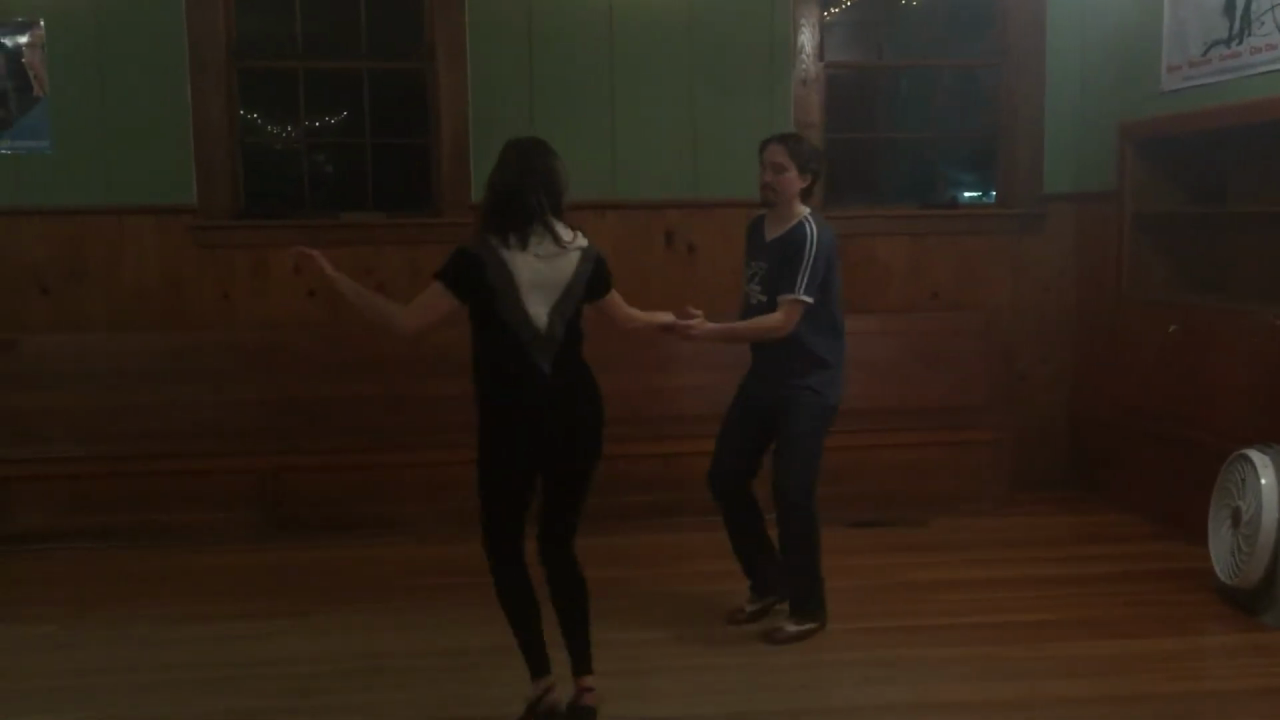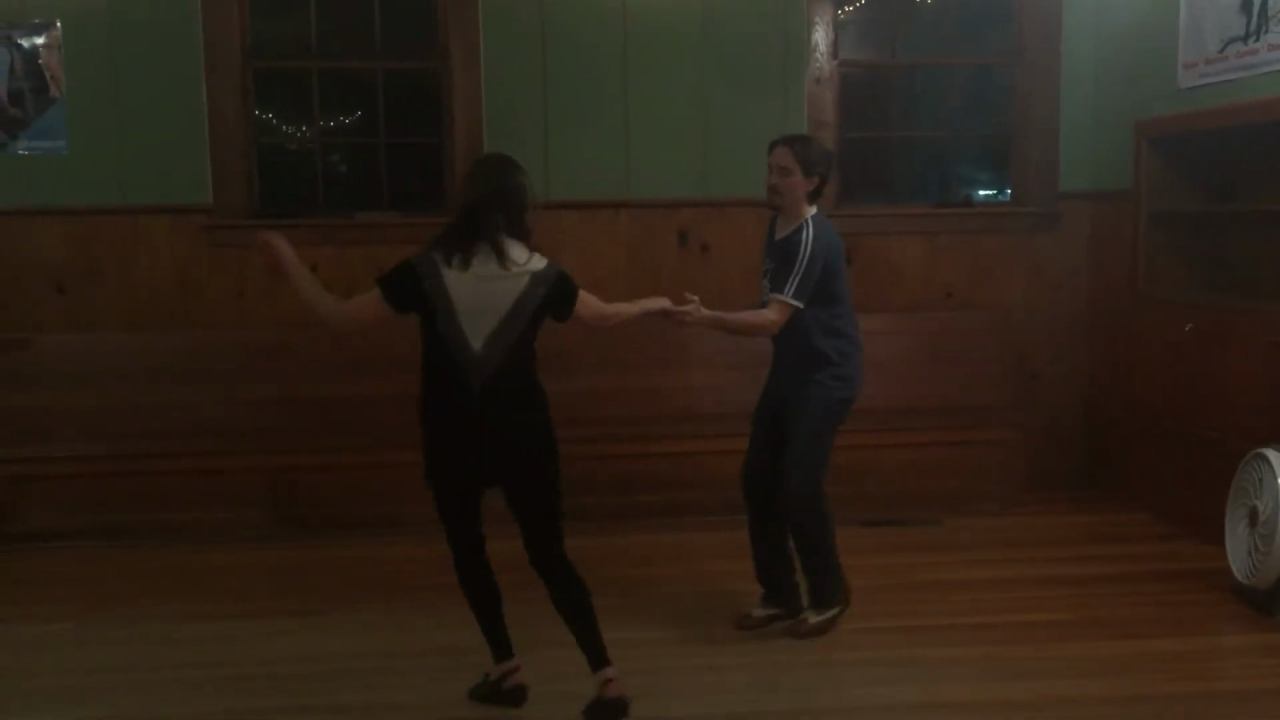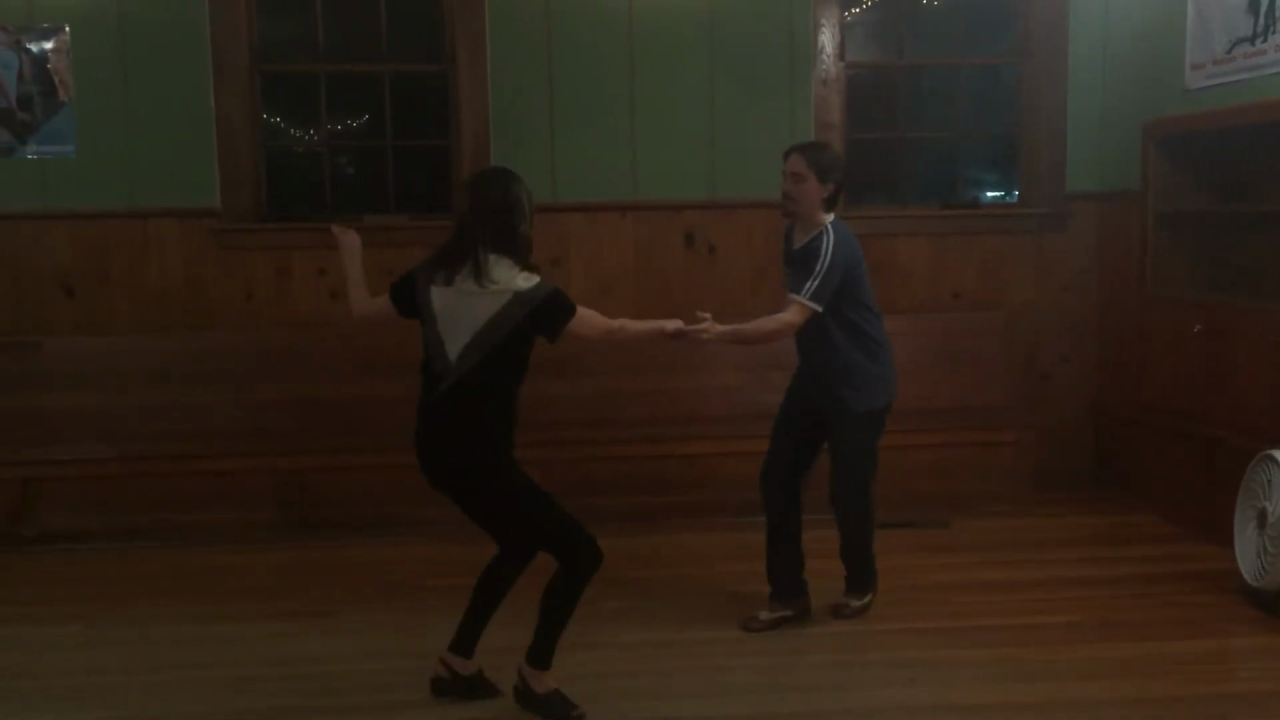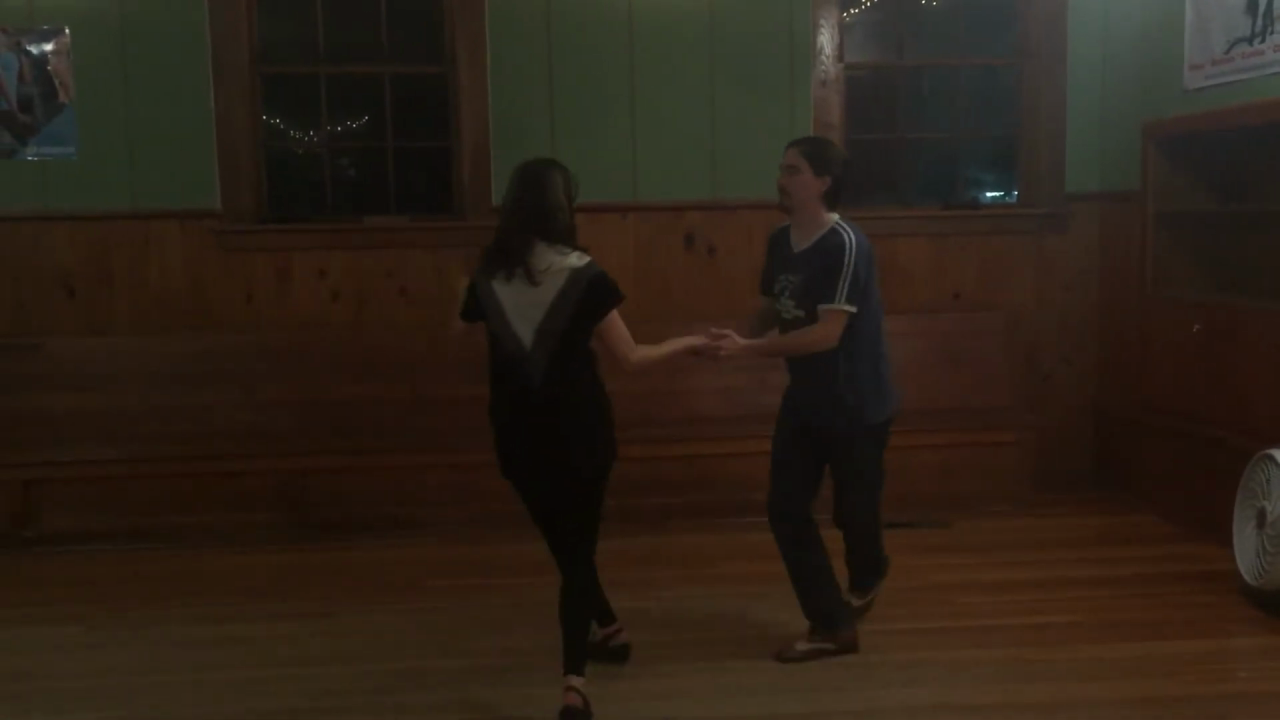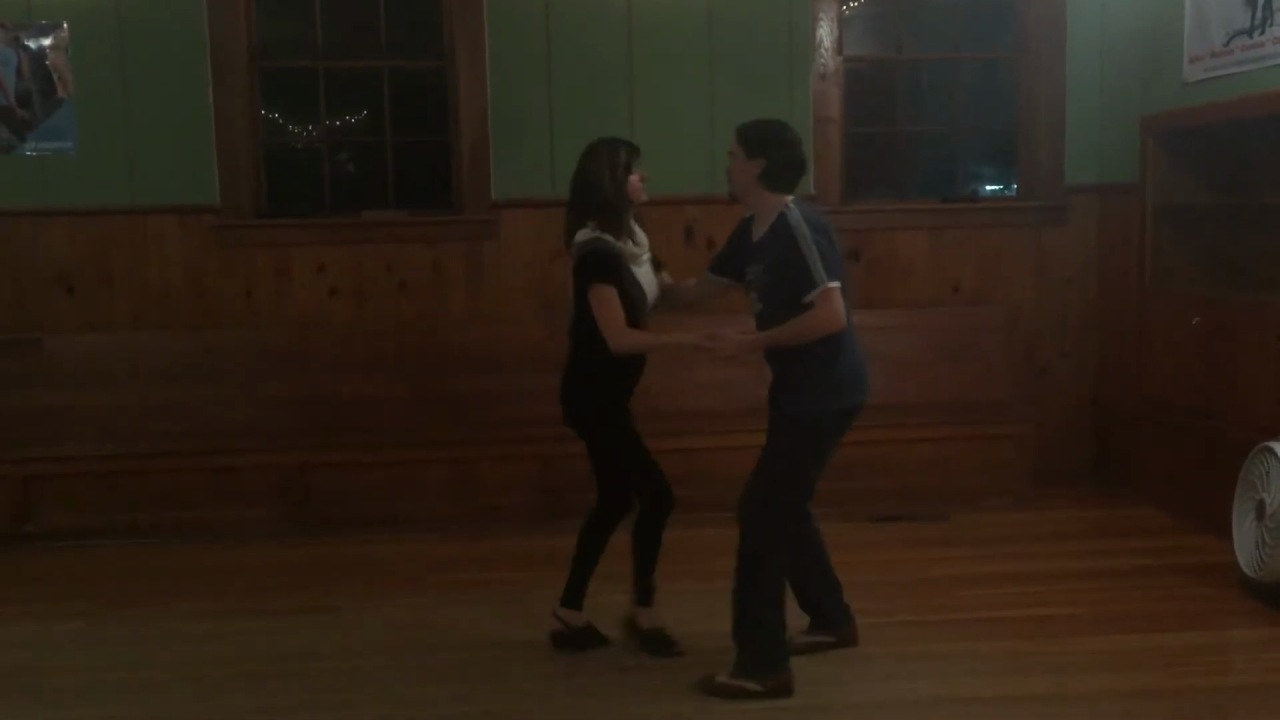
dt=0.4s
person 1, frame 1
left shoulder: (480, 257)
right shoulder: (580, 253)
left elbow: (408, 321)
right elbow: (627, 318)
left wrist: (336, 277)
right wrist: (667, 320)
left hip: (513, 423)
right hip: (578, 417)
left knee: (504, 550)
right knee: (558, 545)
person 1, frame 2
left shoulder: (427, 269)
right shoulder: (539, 275)
left elbow: (337, 313)
right elbow: (603, 314)
left wrist: (291, 262)
right wrist: (653, 304)
left hip: (453, 439)
right hip: (522, 435)
left knee: (464, 543)
right knee: (548, 553)
left ankle: (505, 670)
person 1, frame 3
left shoulder: (430, 278)
right shoulder: (530, 295)
left elbow: (363, 308)
right elbow: (610, 329)
left wrist: (352, 254)
right wrist: (666, 326)
left hip: (437, 447)
right hip: (480, 452)
left knee: (521, 540)
right knee: (580, 553)
left ankle: (456, 663)
person 1, frame 4
left shoulder: (490, 275)
right shoulder: (584, 276)
left elbow: (463, 324)
right elbow: (629, 356)
right wrist: (684, 342)
left hip: (516, 432)
right hip: (579, 428)
left knee: (564, 538)
right knee: (576, 544)
left ankle: (604, 629)
person 1, frame 5
left shoulder: (627, 242)
right shoulder: (598, 251)
left elbow: (661, 299)
right elbow: (617, 337)
right wrist: (693, 340)
left hip: (605, 392)
right hip: (593, 393)
left knee: (617, 499)
right knee: (655, 493)
left ankle: (568, 617)
right ankle: (641, 614)
person 2, frame 1
left shoulder: (812, 237)
right shoulder: (756, 229)
left elbow: (784, 321)
left wrist: (713, 331)
left hip: (810, 385)
right hip: (764, 378)
left knee: (792, 492)
right knee: (724, 476)
left ankle: (808, 609)
right ankle: (770, 582)
person 2, frame 2
left shoulder: (813, 239)
right shoulder: (779, 227)
left elbow: (773, 318)
left wrist: (707, 318)
left hip: (826, 379)
right hip: (789, 374)
left knee: (798, 485)
right knee: (758, 481)
left ankle: (829, 595)
right ankle: (780, 595)
person 2, frame 3
left shoulder: (833, 246)
right shoulder: (795, 235)
left elbow: (791, 321)
left wrist: (722, 333)
left hip: (859, 387)
right hip: (813, 380)
left knee: (849, 491)
right knee: (777, 479)
left ankle: (861, 584)
right ankle: (788, 595)
person 2, frame 4
left shoulder: (846, 246)
right shoulder: (781, 242)
left elbow: (826, 335)
left wrist: (748, 349)
right wrist: (729, 338)
left hip: (857, 403)
right hip: (804, 399)
left knee: (855, 509)
right knee: (785, 509)
left ankle: (866, 578)
right ankle: (830, 626)
person 2, frame 5
left shoulder: (797, 227)
right shoulder: (751, 233)
left elbow: (830, 316)
right elbow: (695, 291)
left wrist: (751, 342)
left hip: (825, 392)
right hip: (803, 390)
left knee: (761, 512)
right knee: (784, 508)
left ankle: (762, 665)
right ankle: (832, 620)
